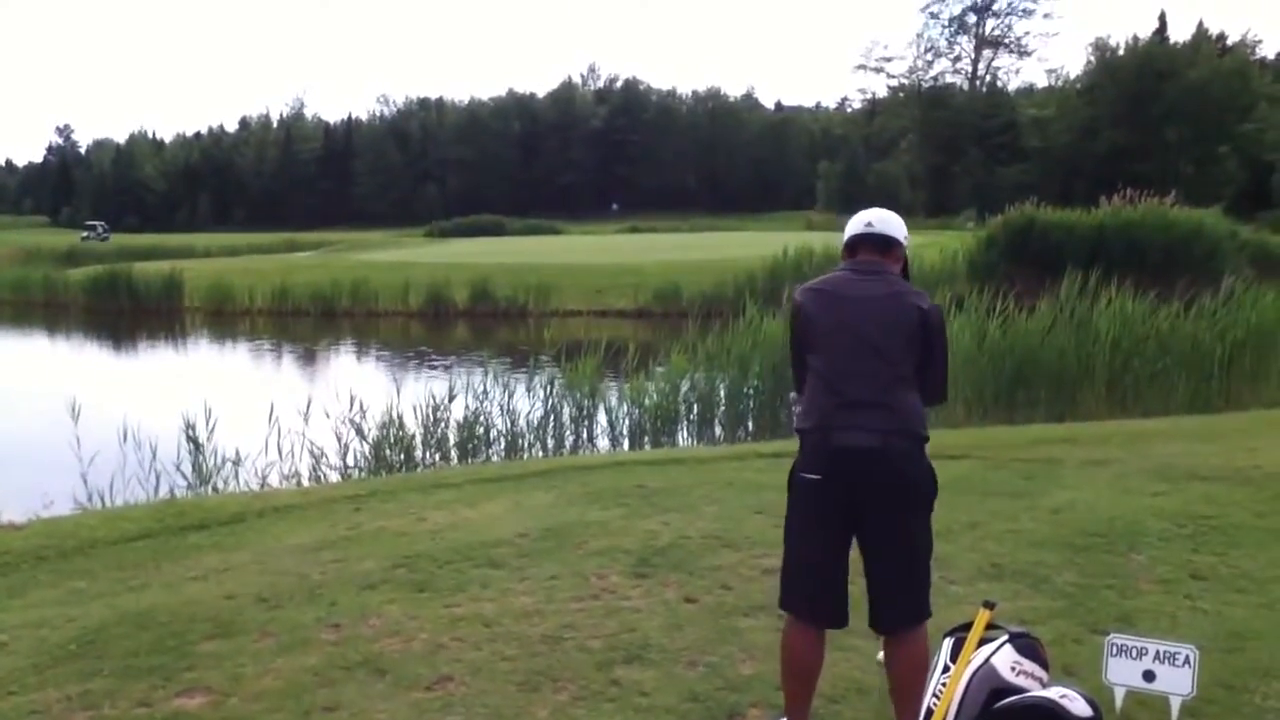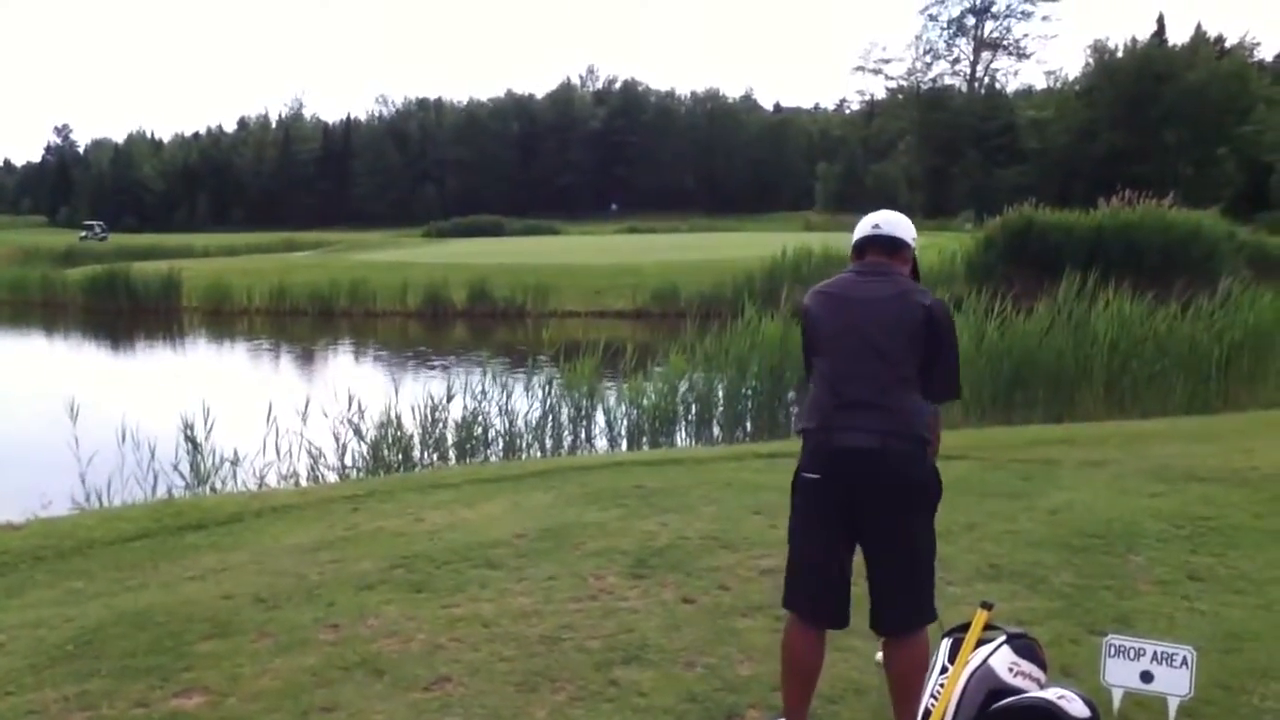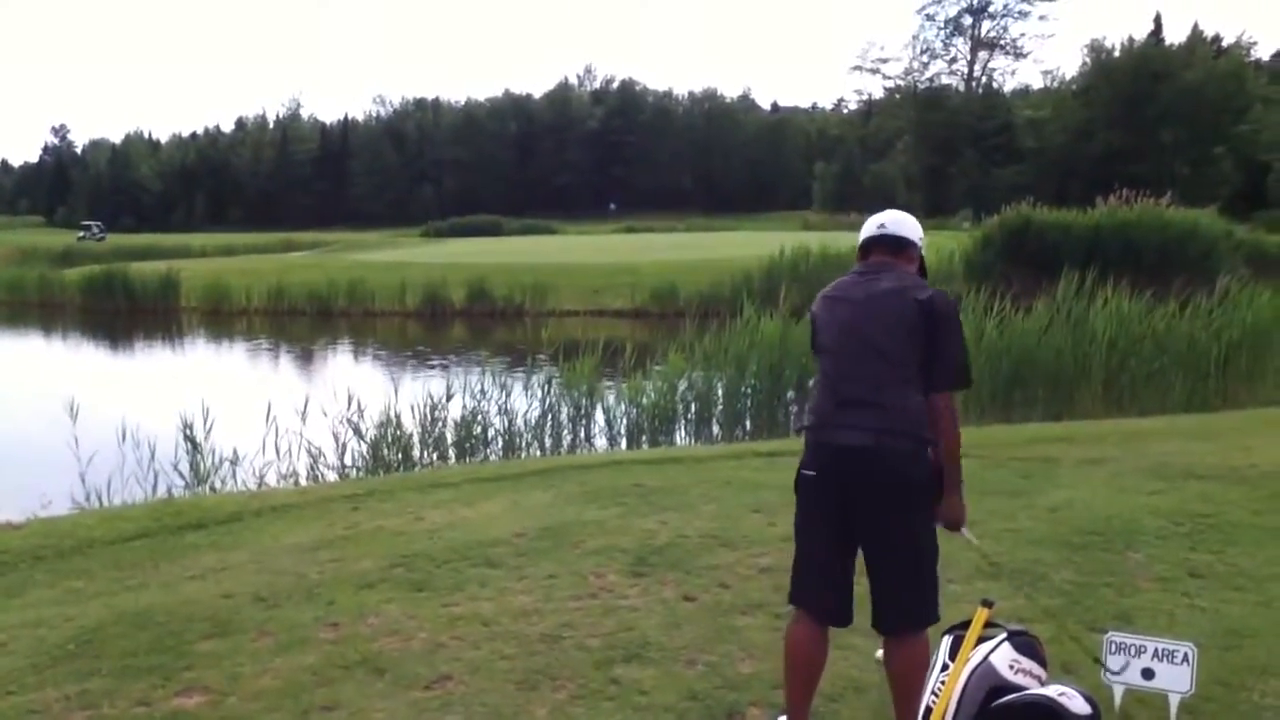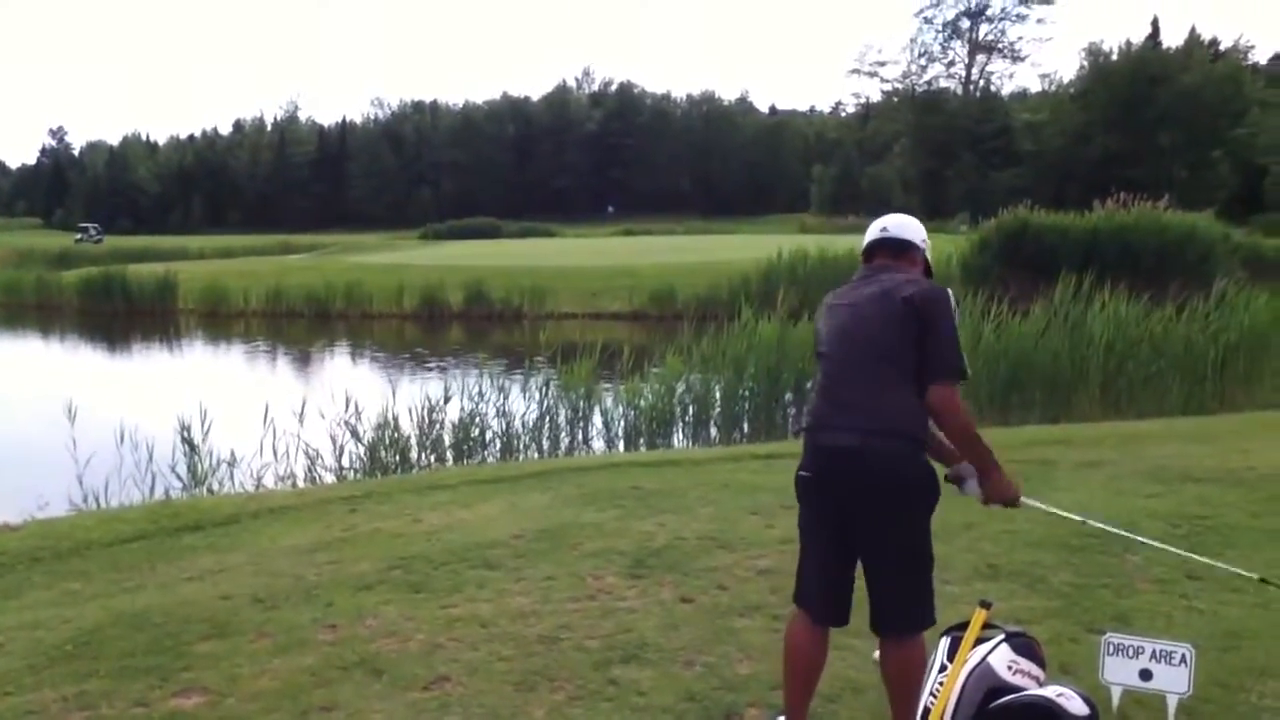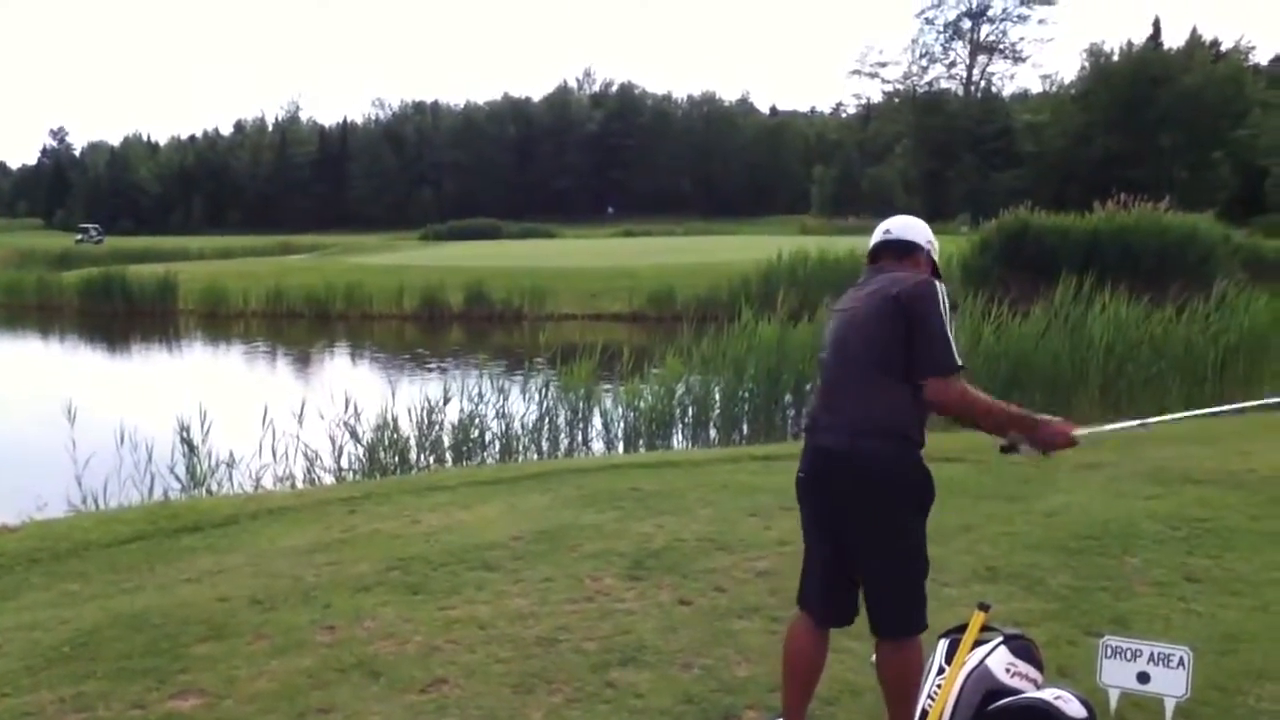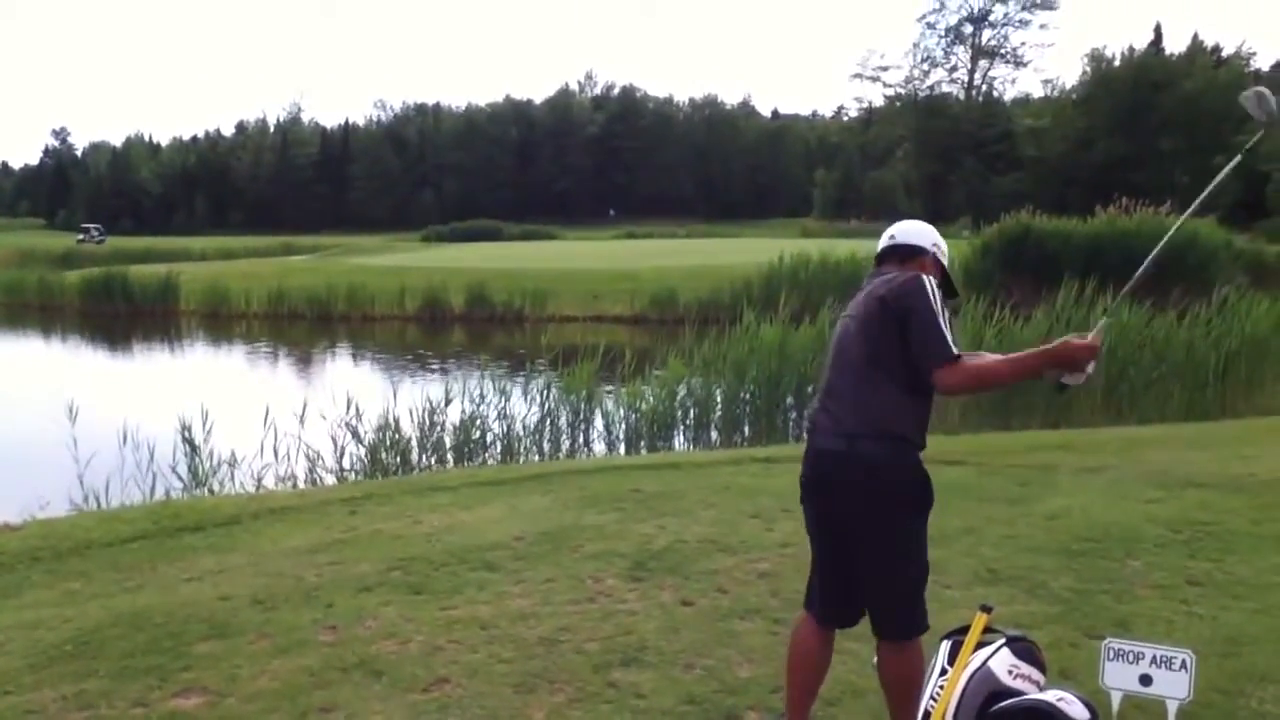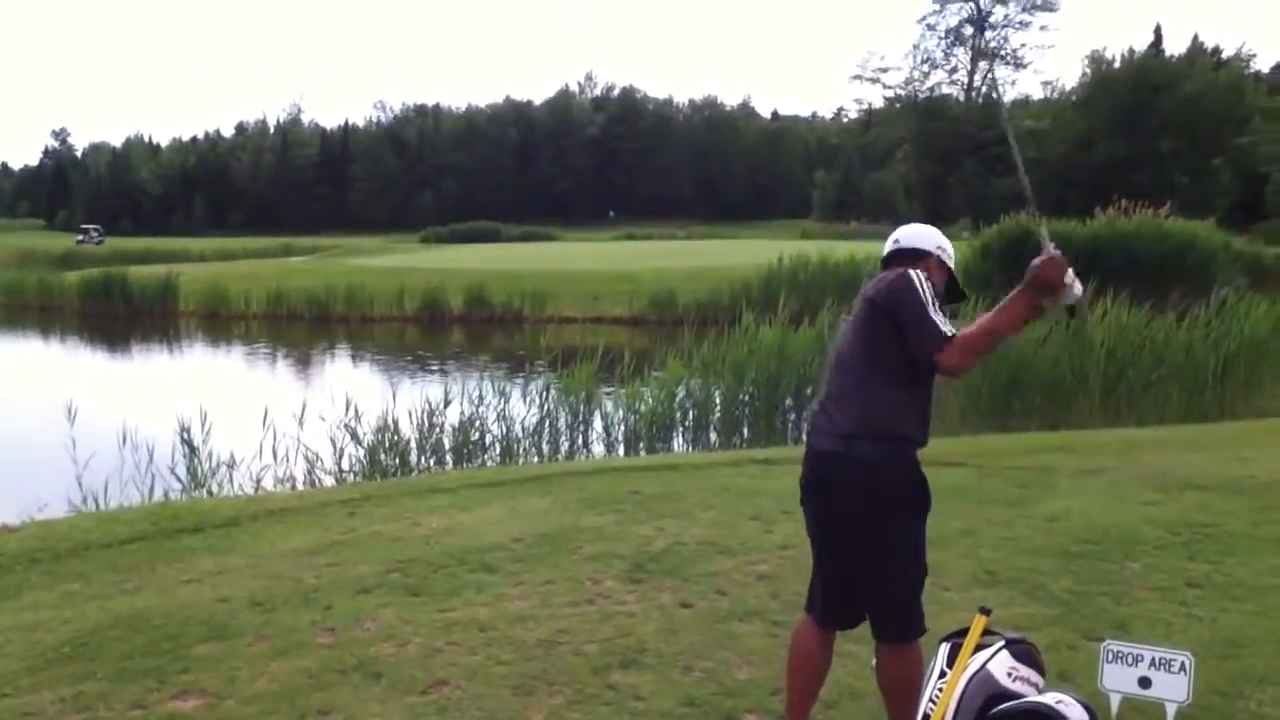
dt=0.1s
person 1, frame 1
left shoulder: (808, 298)
right shoulder: (920, 307)
right elbow: (926, 399)
left hip: (823, 459)
right hip: (896, 462)
left knee: (806, 608)
right knee: (903, 615)
person 1, frame 2
left shoulder: (818, 300)
right shoulder: (928, 306)
right elbow: (934, 402)
right wrist: (918, 465)
left hip: (826, 460)
right hip: (900, 463)
left knee: (808, 608)
right knee: (905, 617)
person 1, frame 3
left shoulder: (827, 299)
right shoulder: (931, 301)
right elbow: (941, 403)
right wrist: (950, 491)
left hip: (825, 459)
right hip: (893, 465)
left knee: (812, 606)
right knee: (905, 616)
person 1, frame 4
left shoulder: (833, 304)
right shoulder: (927, 296)
right elbow: (940, 397)
left wrist: (948, 454)
right wrist: (990, 471)
left hip: (823, 460)
right hip: (890, 465)
left knee: (813, 605)
right knee: (901, 619)
person 1, frame 5
left shoulder: (849, 300)
right shoulder: (918, 288)
right elbow: (941, 391)
left wrist: (1001, 427)
right wrist: (1027, 425)
left hip: (820, 461)
right hip: (880, 465)
left knee: (816, 605)
right knee: (896, 620)
person 1, frame 6
left shoulder: (863, 302)
right shoulder: (915, 287)
right elbow: (950, 375)
left wrist: (1039, 362)
right wrist: (1049, 356)
left hip: (824, 463)
right hip: (880, 467)
left knee: (822, 607)
right knee: (899, 621)
person 1, frame 7
left shoulder: (873, 301)
right shoulder: (908, 284)
left elbow: (966, 344)
right elbow: (952, 358)
left wrist: (1032, 296)
right wrist: (1029, 293)
left hip: (826, 466)
right hip: (877, 471)
left knee: (824, 609)
right knee: (897, 624)
